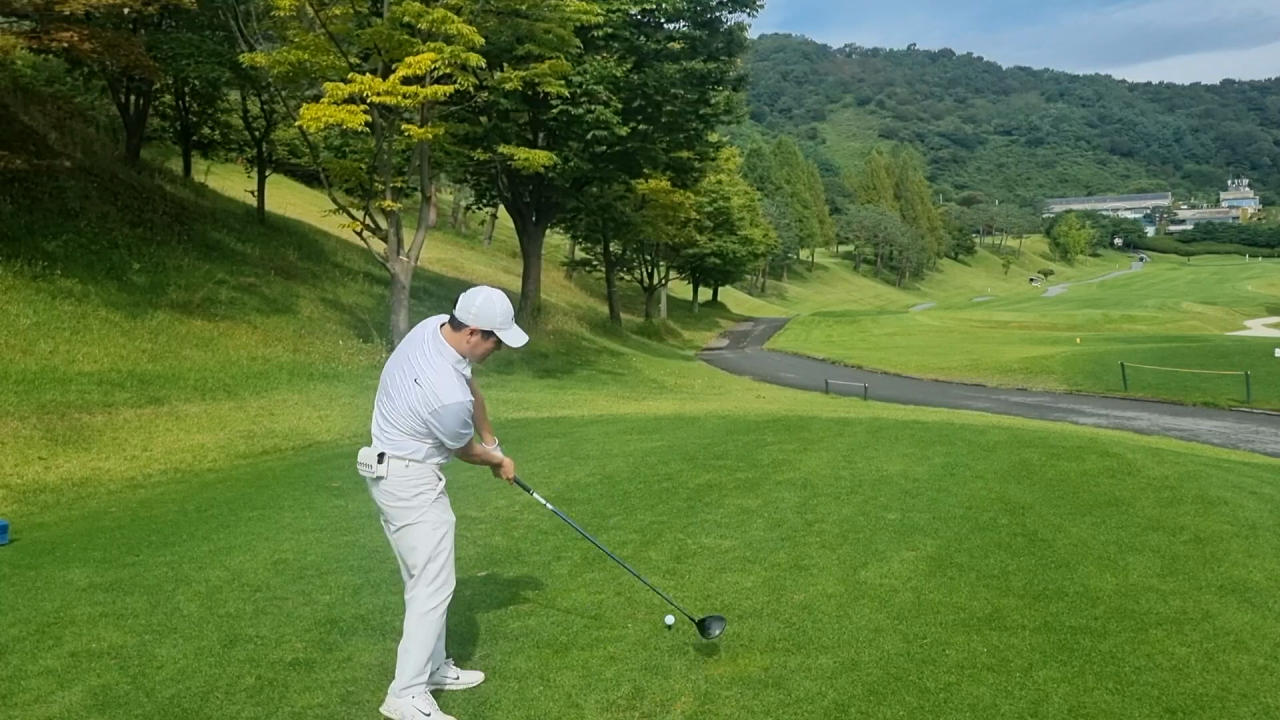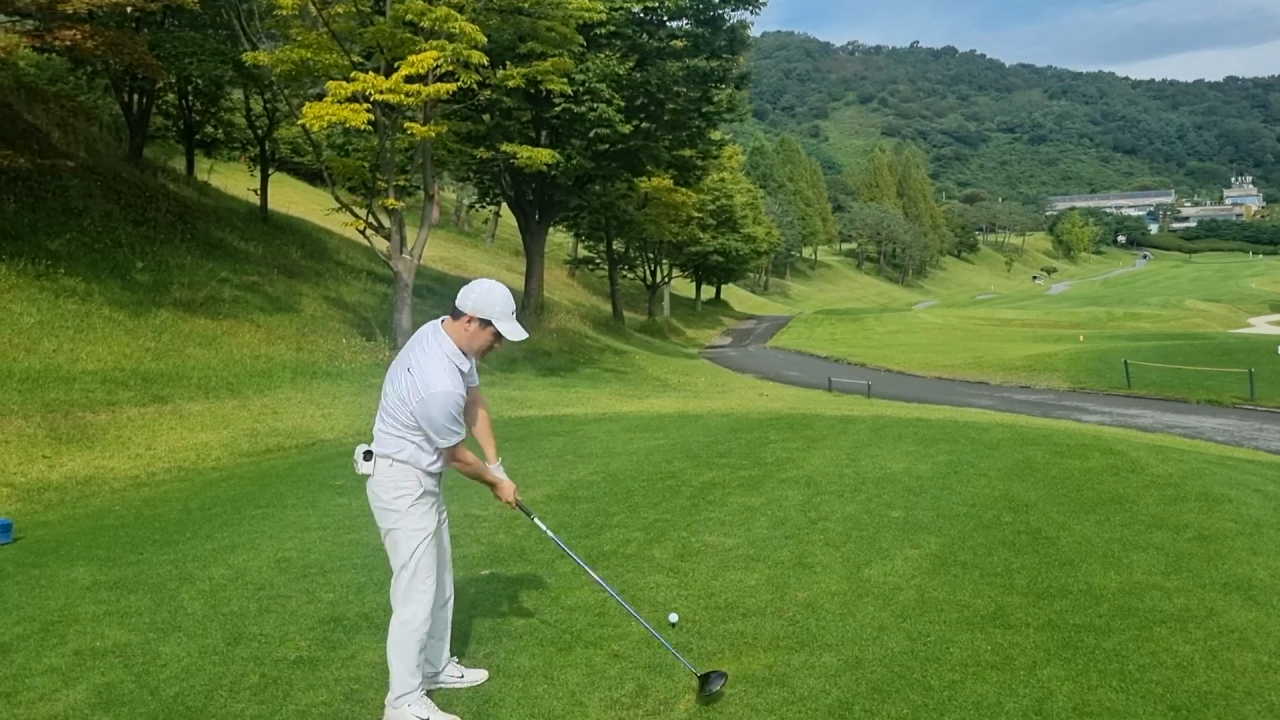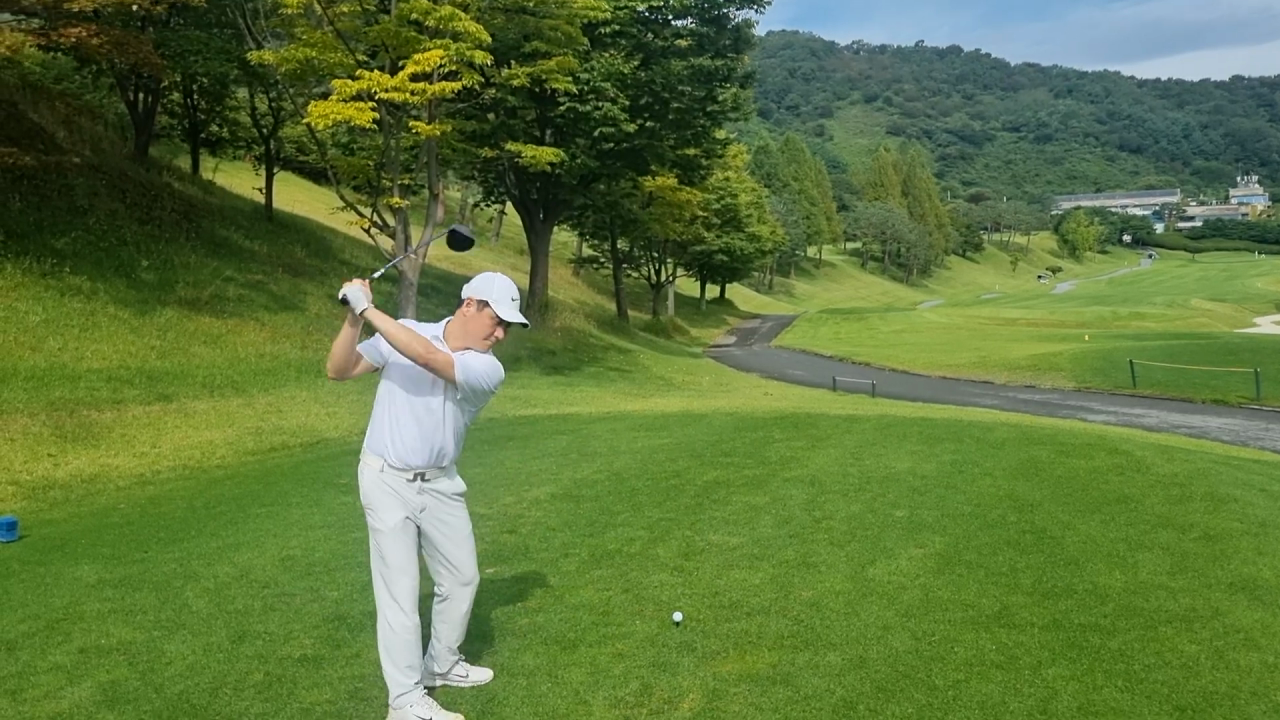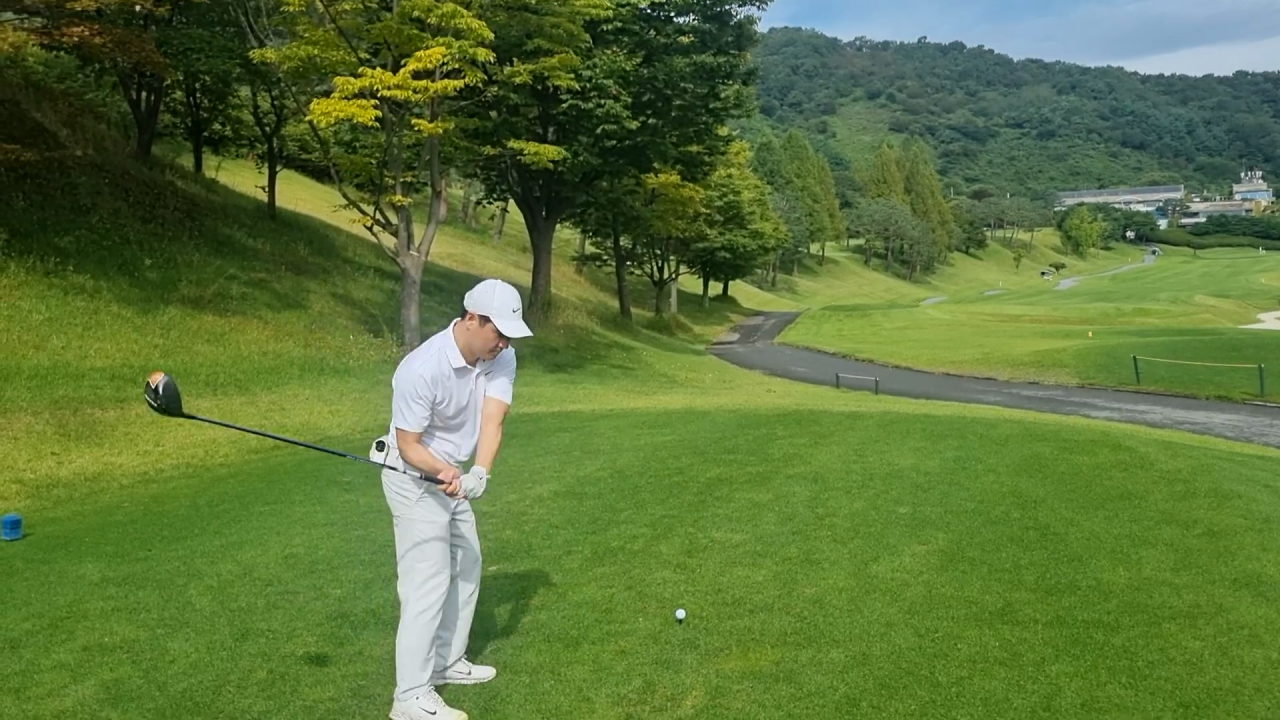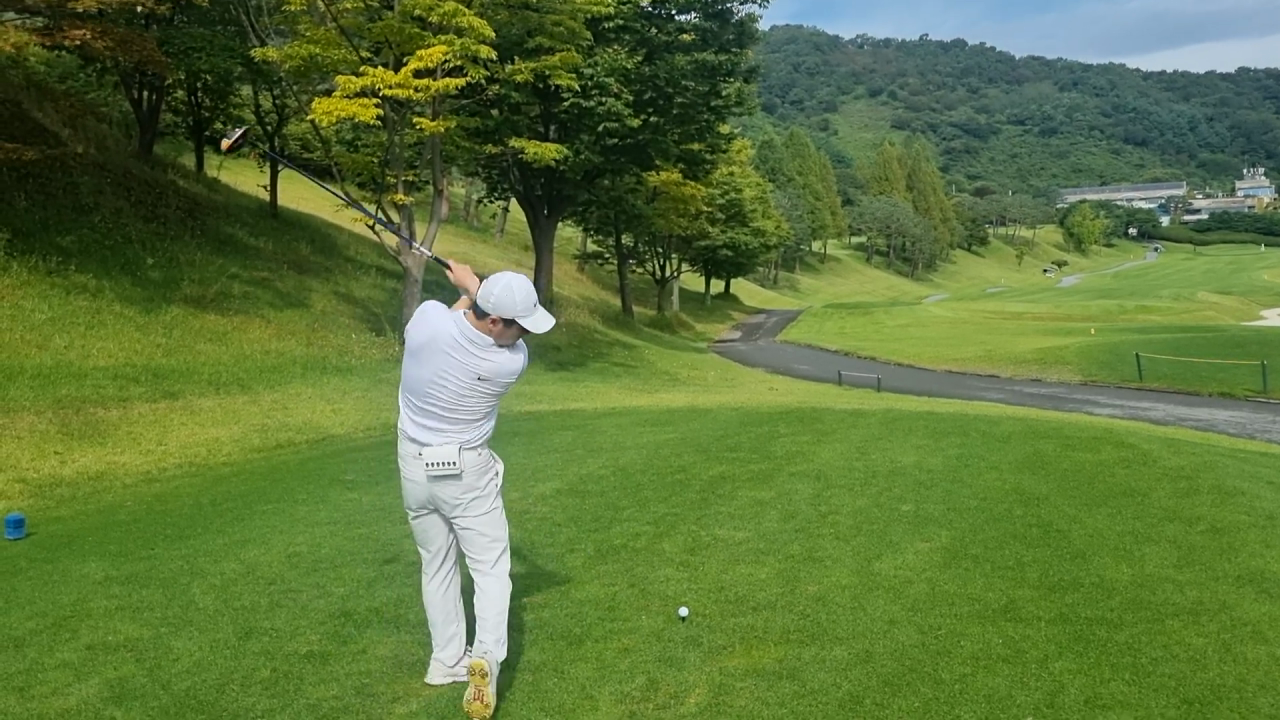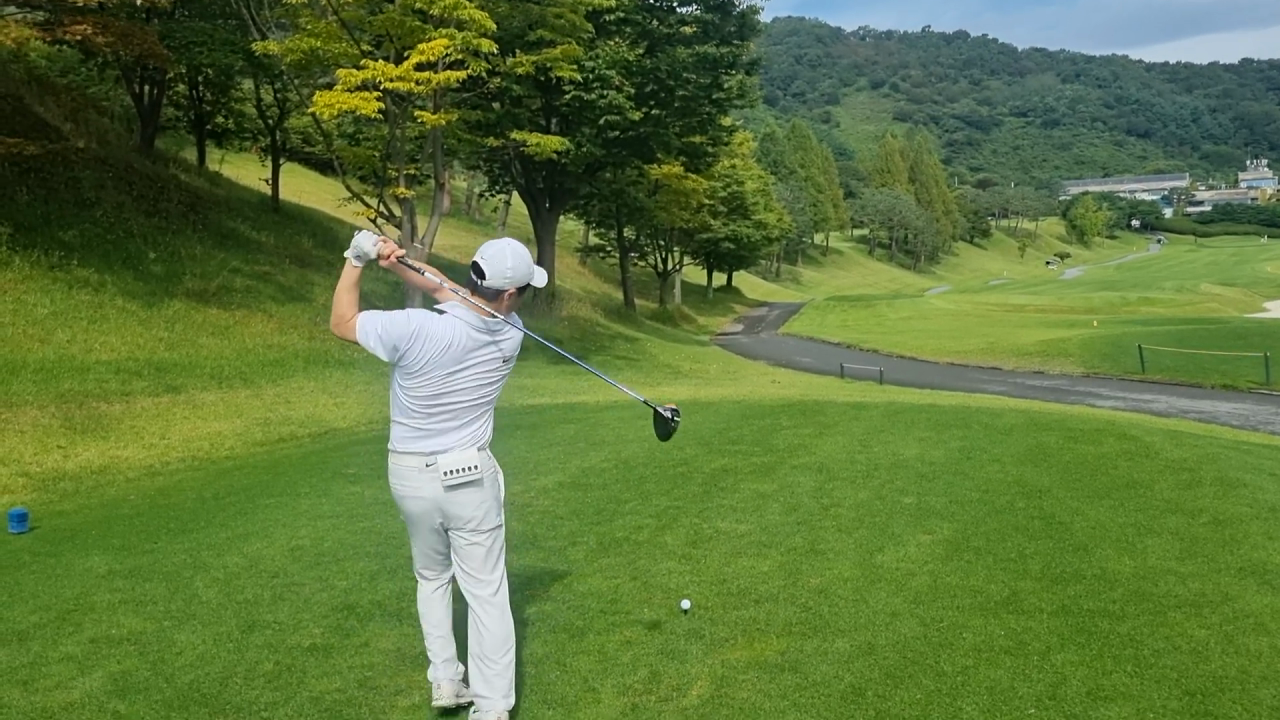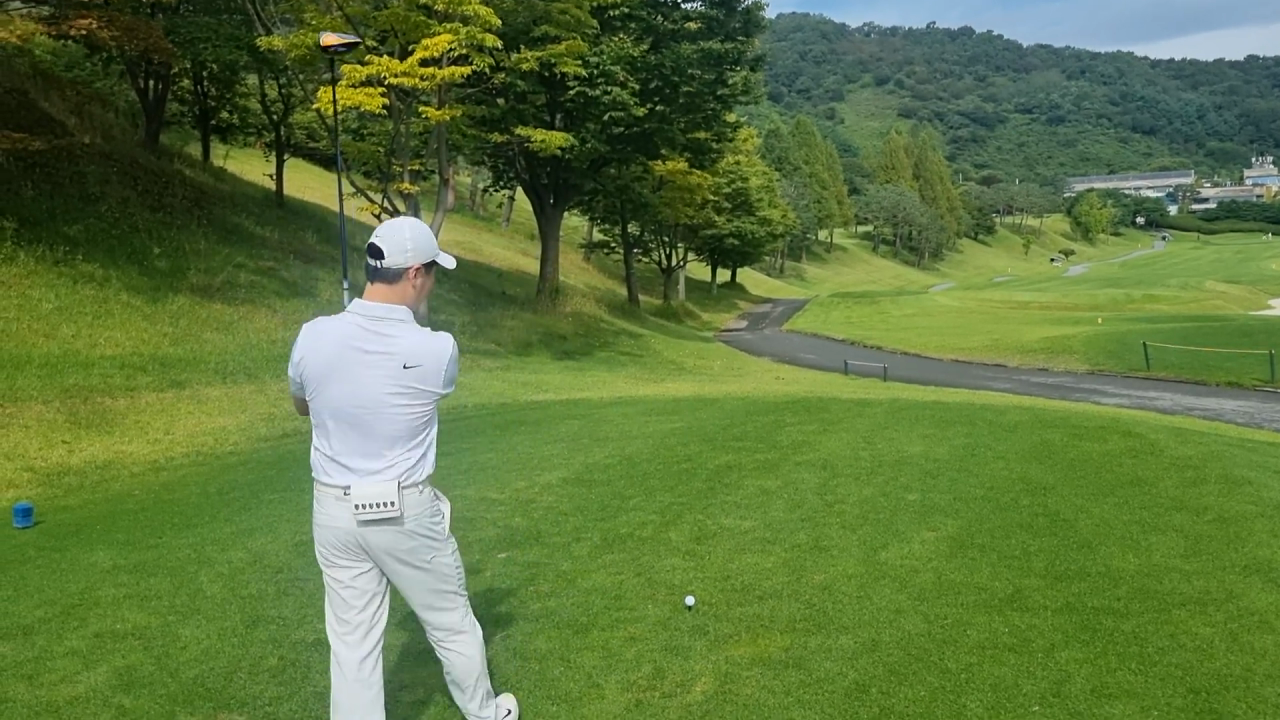
dt=0.5s
person 1, frame 1
left shoulder: (436, 327)
right shoulder: (445, 395)
right elbow: (465, 448)
left wrist: (494, 446)
right wrist: (498, 460)
left hip: (397, 472)
right hip: (411, 480)
left knee: (429, 577)
right knee: (434, 584)
left ankle: (432, 668)
person 1, frame 2
left shoulder: (440, 329)
right shoulder: (436, 381)
left elbow: (474, 402)
right elbow: (455, 455)
left wrist: (495, 463)
right wrist: (497, 480)
left hip: (422, 479)
right hip: (401, 483)
left knee: (436, 578)
right knee: (416, 590)
left ankle: (434, 666)
person 1, frame 3
left shoulder: (487, 370)
right shoulder: (403, 330)
left elbow: (426, 356)
right elbow: (337, 370)
left wrist: (367, 309)
right wrist: (353, 316)
left hip: (439, 485)
right hip: (385, 480)
left knee: (461, 579)
right knee: (399, 591)
left ankle: (441, 665)
person 1, frame 4
left shoulder: (502, 357)
right shoulder: (422, 370)
left elbow: (493, 418)
right elbow: (407, 446)
left wrist: (478, 470)
right wrist: (446, 473)
left hip: (452, 478)
right hip: (415, 479)
left knee: (464, 570)
right knee: (426, 583)
left ankle: (443, 662)
person 1, frame 5
left shoulder: (426, 319)
right shoulder: (510, 362)
right elbow: (510, 344)
left wrist: (469, 291)
right wrist: (472, 283)
left hip: (414, 465)
right hip: (466, 471)
left knee: (437, 565)
right knee: (490, 566)
left ankle: (447, 659)
right ankle: (485, 655)
person 1, frame 6
left shoulder: (415, 330)
right shoulder: (509, 336)
left elbow: (341, 324)
right elbow: (453, 296)
left wrist: (357, 258)
right wrist: (399, 263)
left hip: (411, 476)
right hip: (471, 478)
left knee: (431, 578)
right knee: (487, 592)
left ankle: (446, 676)
person 1, frame 7
left shoulder: (313, 337)
right shoulder: (438, 349)
left hip: (335, 512)
right hip: (406, 512)
left knee: (352, 644)
right knee: (451, 622)
